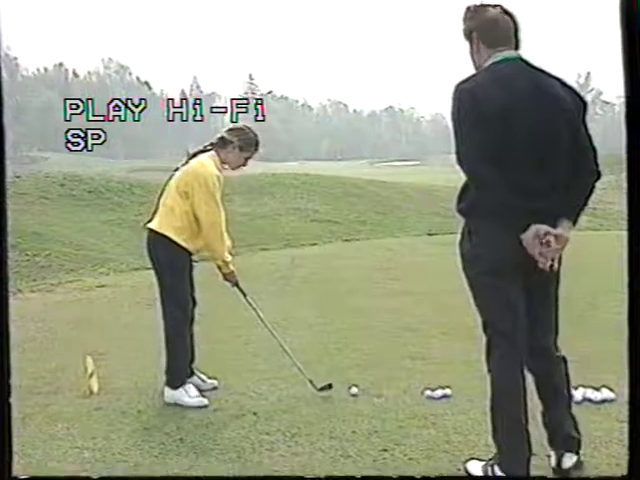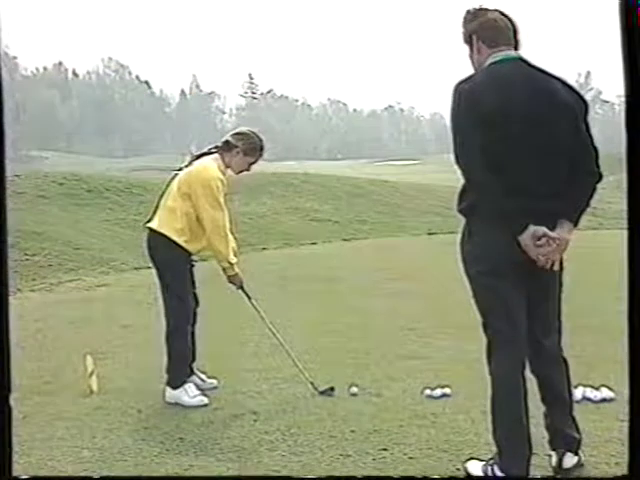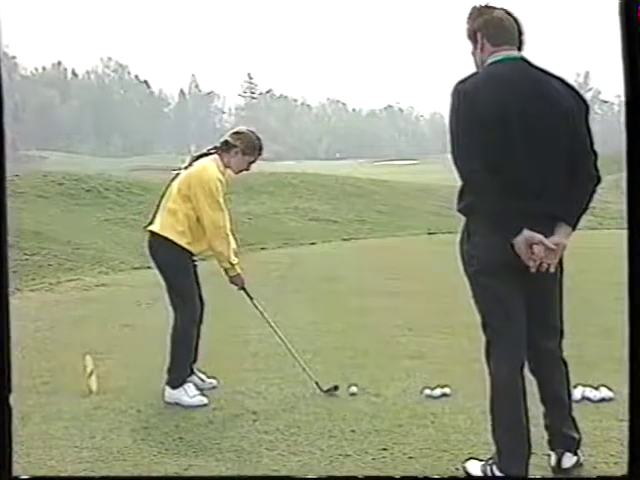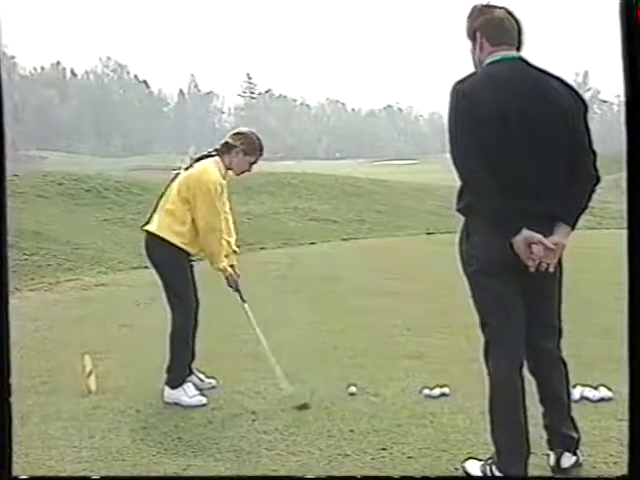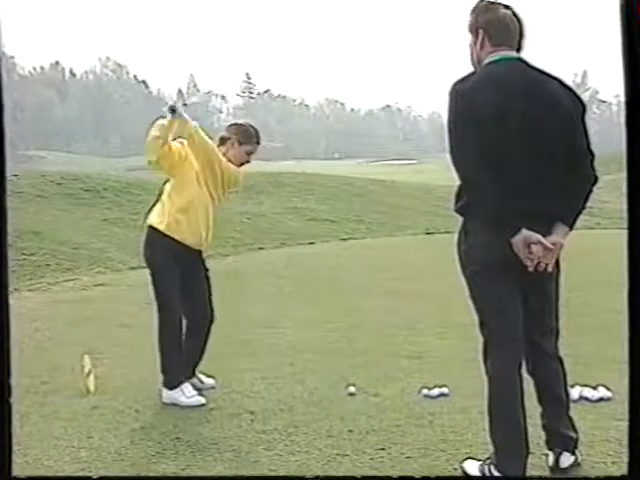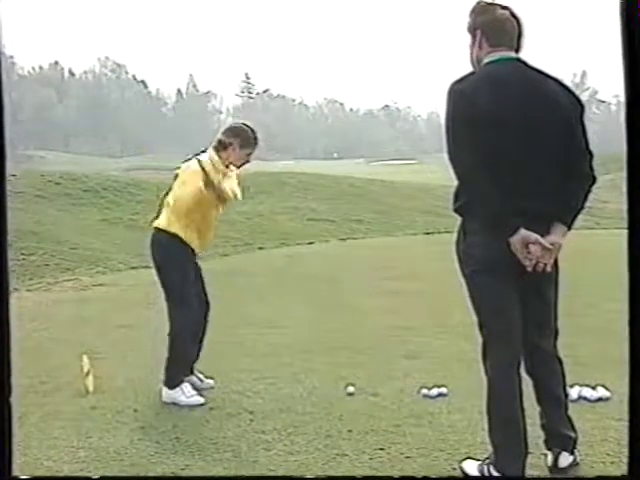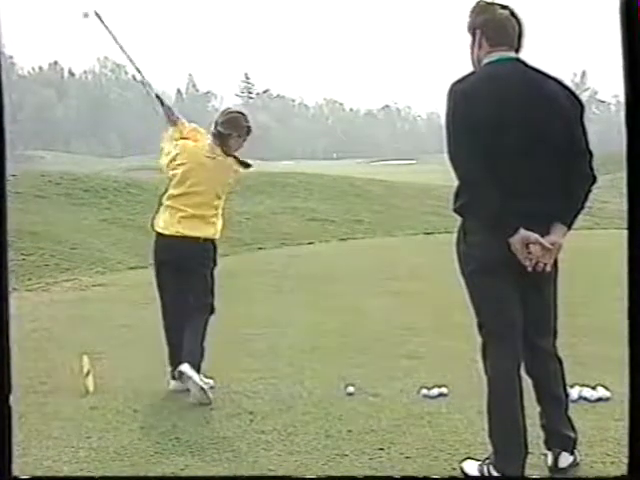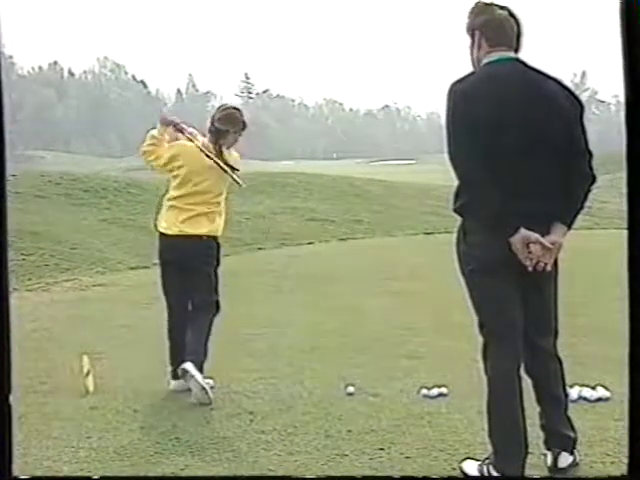
dt=0.5s
person 1, frame 1
left shoulder: (473, 92)
right shoulder: (561, 92)
left elbow: (478, 169)
right elbow: (587, 166)
left wrist: (522, 227)
right wrist: (563, 222)
left hip: (493, 235)
right hip: (547, 234)
left knee: (506, 348)
right knee: (544, 343)
person 1, frame 2
left shoulder: (472, 91)
right shoulder: (562, 91)
left elbow: (476, 170)
right elbow: (587, 167)
left wrist: (520, 229)
right wrist: (564, 225)
left hip: (493, 235)
right hip: (548, 235)
left knee: (507, 348)
right knee: (546, 341)
person 1, frame 3
left shoulder: (472, 91)
right shoulder: (563, 92)
left elbow: (473, 172)
right elbow: (586, 171)
left wrist: (514, 231)
right wrist: (561, 228)
left hip: (492, 237)
right hip: (546, 235)
left knee: (506, 349)
right knee: (547, 343)
person 1, frame 4
left shoulder: (470, 91)
right shoulder: (561, 92)
left elbow: (473, 171)
right elbow: (585, 170)
left wrist: (514, 231)
right wrist: (560, 228)
left hip: (491, 236)
right hip: (546, 235)
left knee: (505, 349)
right knee: (545, 342)
person 1, frame 5
left shoulder: (470, 90)
right shoulder: (559, 92)
left elbow: (472, 172)
right elbow: (583, 170)
left wrist: (511, 231)
right wrist: (558, 228)
left hip: (489, 236)
right hip: (544, 236)
left knee: (503, 349)
right knee: (543, 343)
person 1, frame 6
left shoulder: (467, 91)
right shoulder: (559, 93)
left elbow: (470, 173)
right elbow: (582, 171)
left wrist: (510, 231)
right wrist: (556, 228)
left hip: (488, 237)
right hip: (543, 236)
left knee: (502, 349)
right knee: (542, 343)
person 1, frame 7
left shoulder: (467, 91)
right shoulder: (558, 93)
left elbow: (470, 173)
right elbow: (582, 171)
left wrist: (510, 231)
right wrist: (556, 228)
left hip: (488, 237)
right hip: (542, 236)
left knee: (502, 349)
right knee: (542, 343)
person 1, frame 8
left shoulder: (467, 91)
right shoulder: (558, 93)
left elbow: (470, 173)
right elbow: (582, 170)
left wrist: (510, 231)
right wrist: (557, 228)
left hip: (488, 237)
right hip: (542, 236)
left knee: (503, 348)
right knee: (542, 343)
person 2, frame 1
left shoulder: (205, 165)
right shoulder: (205, 171)
left elbow: (213, 221)
right elbow: (211, 224)
left wrist: (224, 256)
right wrist: (225, 264)
left hip: (175, 243)
right hip: (168, 243)
left knee: (186, 309)
right knee: (178, 312)
left ankle: (185, 372)
right ankle: (175, 385)
person 2, frame 2
left shoulder: (211, 168)
right shoulder: (209, 174)
left elbow: (220, 222)
right elbow: (215, 227)
left wrist: (232, 258)
right wrist: (230, 267)
left hip: (175, 242)
right hip: (167, 242)
left knee: (189, 307)
right knee: (180, 311)
left ankle: (186, 371)
right ankle: (175, 385)
person 2, frame 3
left shoulder: (212, 170)
right shoulder: (207, 175)
left elbow: (220, 224)
right elbow: (214, 228)
left wrist: (232, 259)
right wrist: (232, 266)
left hip: (178, 245)
right hip: (170, 245)
left knee: (195, 308)
right knee: (188, 311)
left ankle: (186, 372)
right ankle: (175, 385)
person 2, frame 4
left shoulder: (221, 178)
right shoulder: (206, 175)
left elbow: (224, 221)
right elbow: (208, 226)
left wrist: (231, 260)
right wrist: (224, 268)
left hip: (182, 246)
right hip: (165, 244)
left knee: (190, 309)
right knee: (185, 311)
left ankle: (185, 371)
right ankle: (174, 385)
person 2, frame 5
left shoulder: (232, 176)
right shoulder: (183, 151)
left elbow: (210, 159)
right elbow: (156, 155)
left wrist: (188, 125)
right wrist: (170, 124)
left hip: (192, 250)
right hip: (162, 241)
left knee: (202, 315)
right knee: (171, 313)
left ankle: (187, 373)
right ankle: (172, 385)
person 2, frame 6
left shoulder: (226, 172)
right shoulder: (201, 166)
left elbow: (231, 194)
right elbow: (183, 207)
left wrist: (220, 189)
right wrist: (206, 186)
left hip: (180, 245)
right hip: (173, 243)
left knee: (198, 309)
right knee: (186, 312)
left ankle: (184, 371)
right ankle: (173, 385)
person 2, frame 7
left shoulder: (182, 150)
right shoulder: (232, 168)
left elbow: (168, 159)
left wrist: (174, 128)
right wrist: (183, 127)
left hip: (166, 241)
right hip: (198, 245)
left knee: (173, 308)
right knee: (199, 309)
left ankle: (179, 372)
right ankle: (189, 366)
person 2, frame 8
left shoulder: (181, 150)
right shoulder: (231, 161)
left elbow: (151, 155)
left wrist: (165, 131)
right wrist: (180, 131)
left hip: (170, 239)
right hip: (202, 242)
left knee: (176, 306)
right knee: (204, 306)
left ankle: (179, 372)
right ankle: (193, 364)
